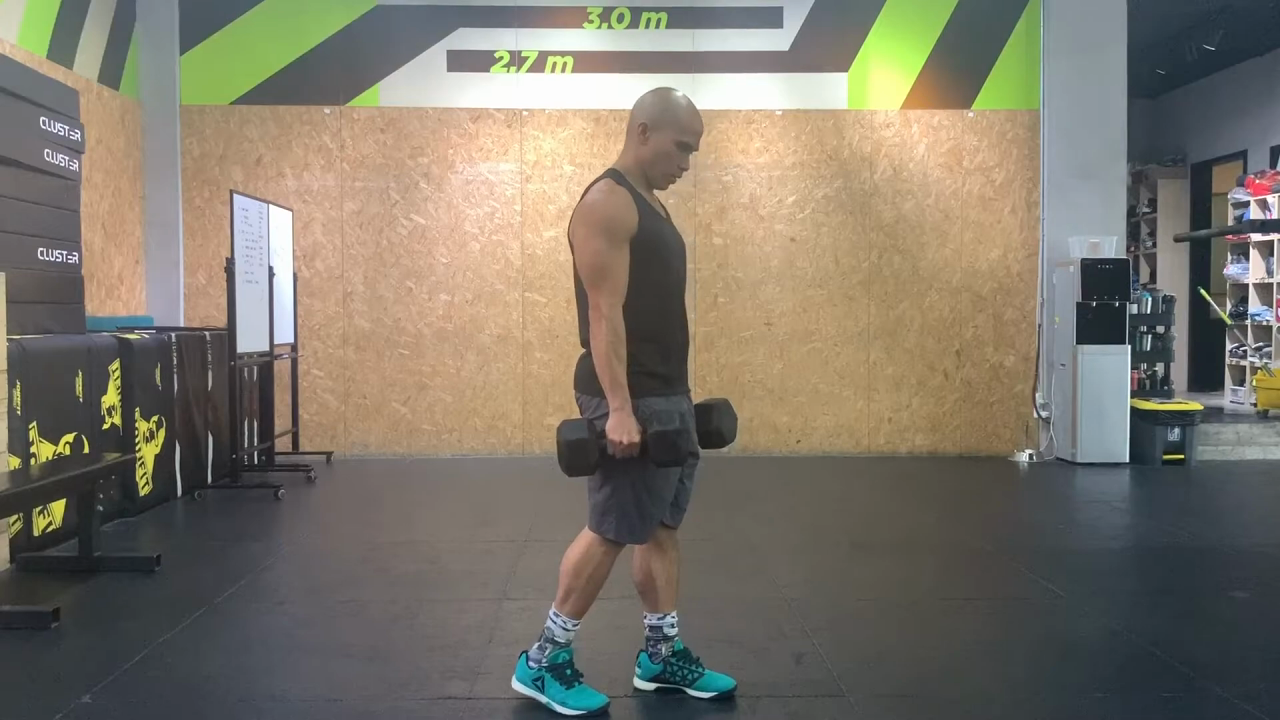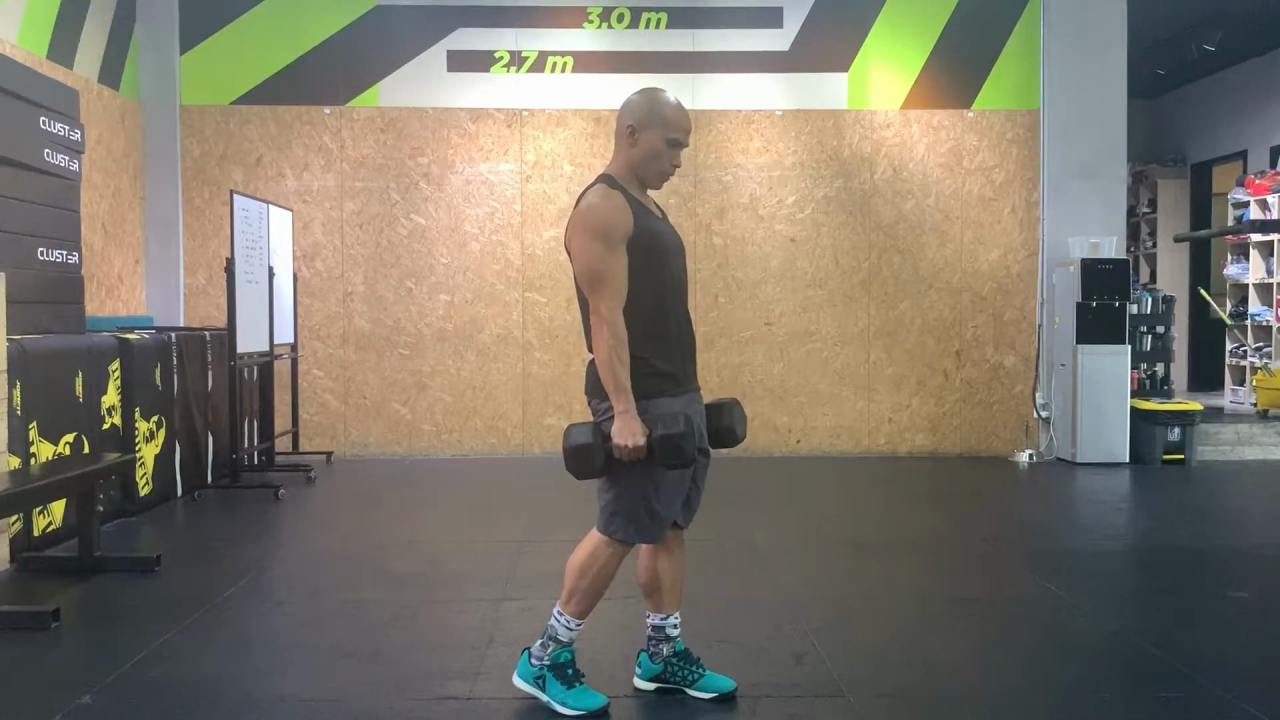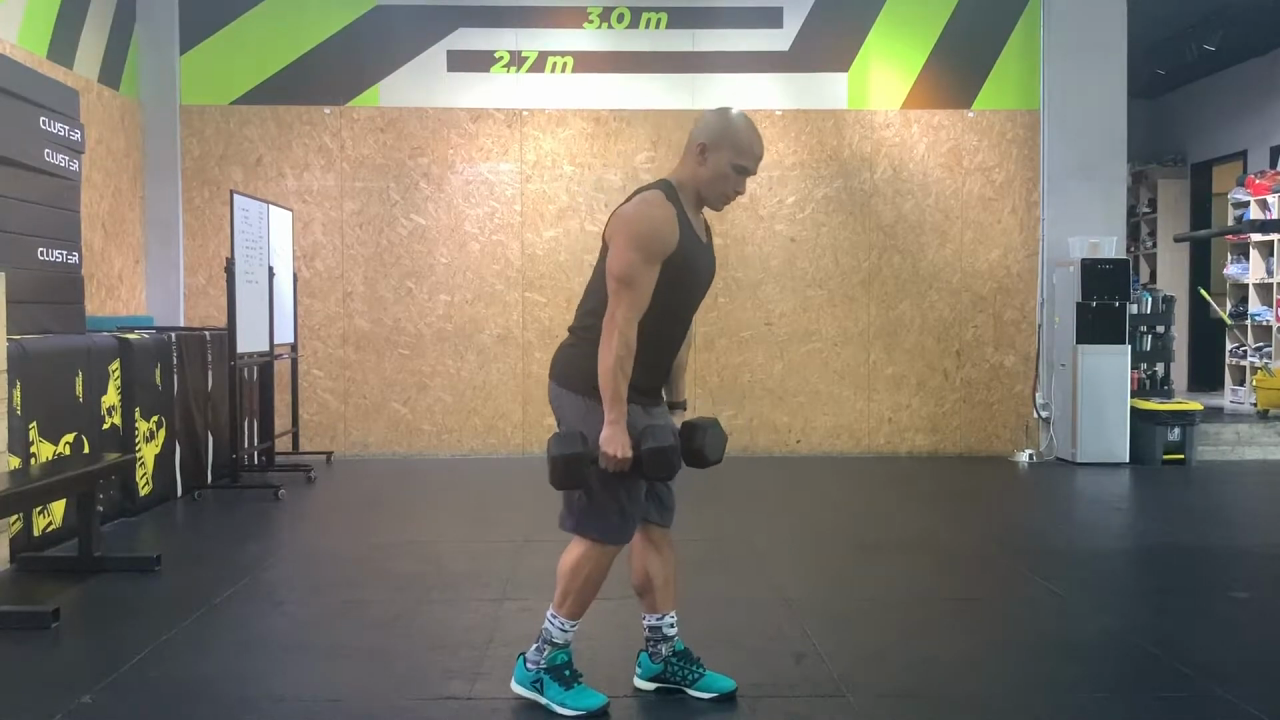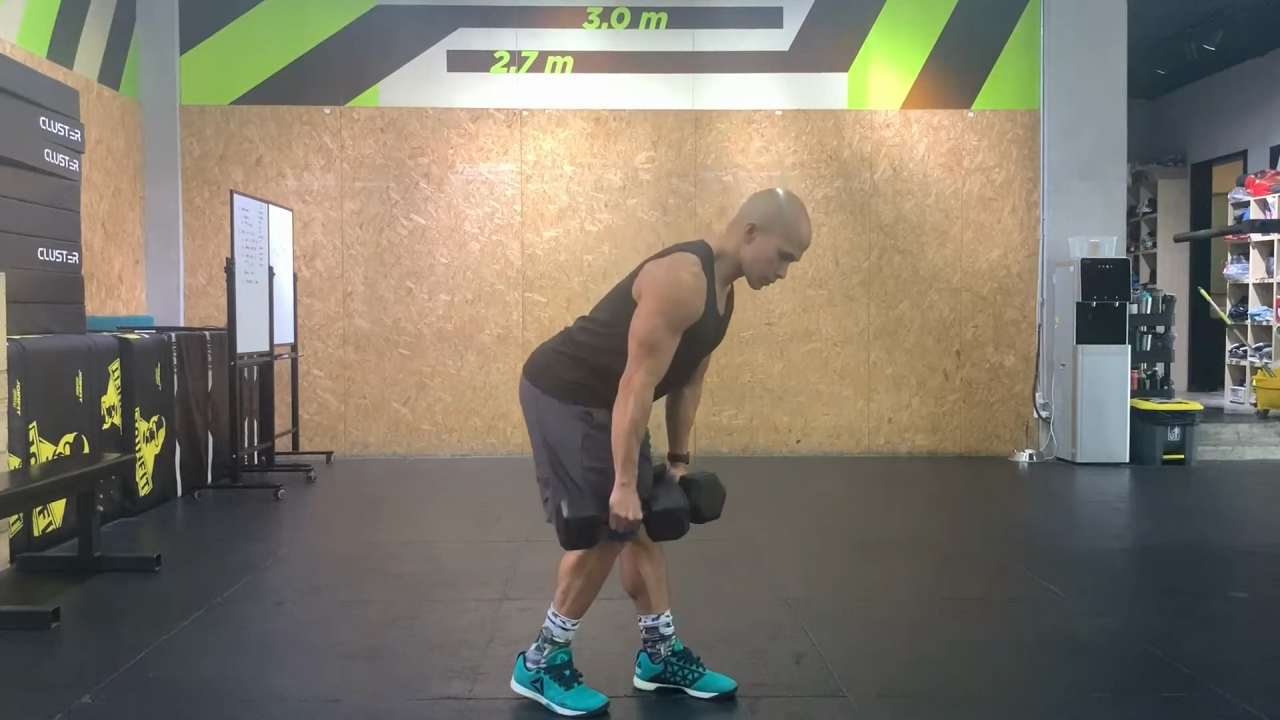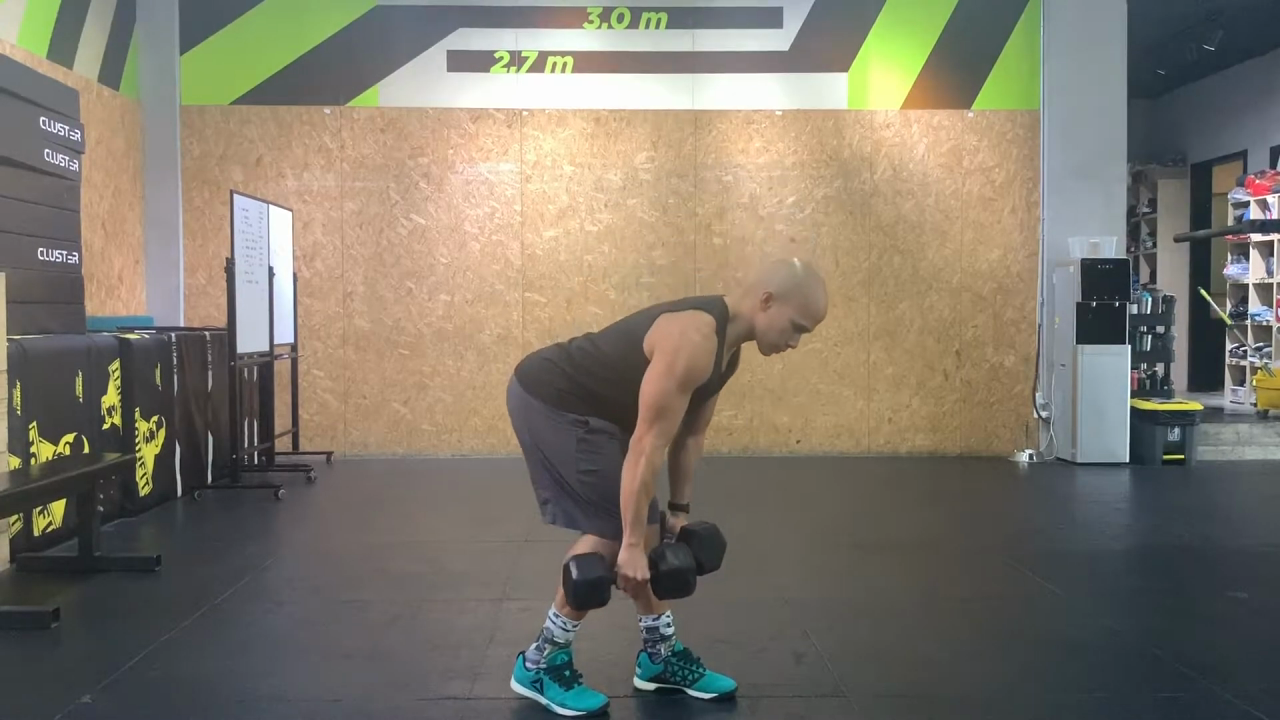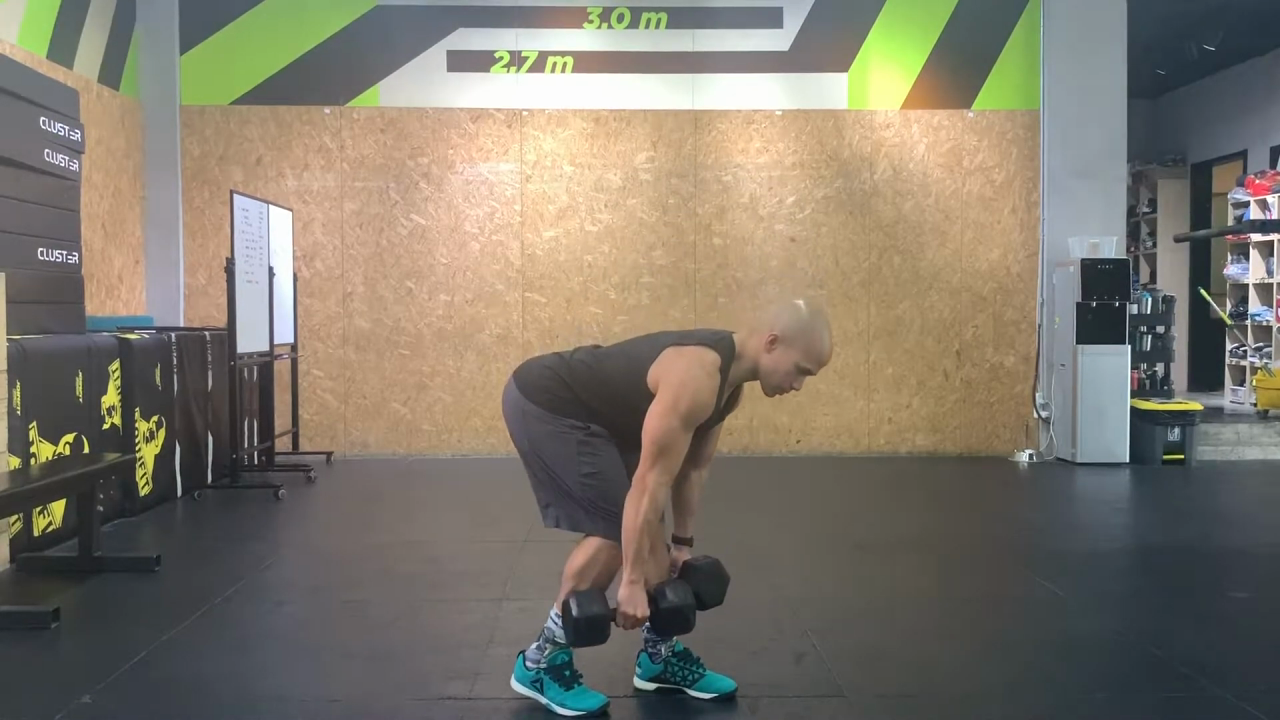
dt=0.7s
person 1, frame 1
left shoulder: (650, 205)
right shoulder: (607, 203)
right elbow: (605, 313)
right wrist: (618, 407)
left hip: (668, 393)
right hip: (628, 399)
left knee: (661, 526)
right knee: (612, 530)
left ankle: (662, 654)
right ankle: (544, 661)
person 1, frame 2
left shoulder: (647, 208)
right shoulder: (602, 208)
right elbow: (607, 317)
right wrist: (624, 412)
left hip: (680, 393)
right hip: (640, 402)
left knee: (669, 528)
right knee: (621, 530)
left ankle: (663, 654)
right ankle: (545, 658)
person 1, frame 3
left shoulder: (697, 224)
right shoulder: (649, 216)
right elbow: (620, 324)
left wrist: (676, 405)
right wrist: (613, 423)
left hip: (641, 393)
right hip: (595, 392)
left knee: (654, 522)
right knee: (606, 529)
left ankle: (662, 654)
right ankle: (541, 663)
person 1, frame 4
left shoulder: (721, 291)
right shoulder: (681, 280)
left elbow: (687, 381)
right elbow: (636, 385)
left wrist: (679, 461)
right wrist: (625, 484)
left hip: (603, 402)
right hip: (564, 394)
left knee: (643, 527)
right knee: (606, 529)
left ankle: (661, 655)
right ankle: (540, 663)
person 1, frame 5
left shoulder: (726, 347)
right shoulder: (693, 340)
left elbow: (689, 434)
right elbow: (647, 445)
left wrist: (680, 510)
right wrist: (631, 547)
left hip: (589, 407)
right hip: (548, 400)
left knee: (644, 526)
right knee: (612, 529)
left ankle: (660, 656)
right ankle: (541, 662)
person 1, frame 6
left shoulder: (727, 378)
right shoulder: (697, 377)
left elbow: (694, 467)
right elbow: (651, 483)
left wrist: (683, 543)
right wrist: (632, 583)
left hip: (588, 412)
right hip: (544, 405)
left knee: (645, 527)
right knee: (614, 530)
left ankle: (661, 654)
right ankle: (543, 661)
